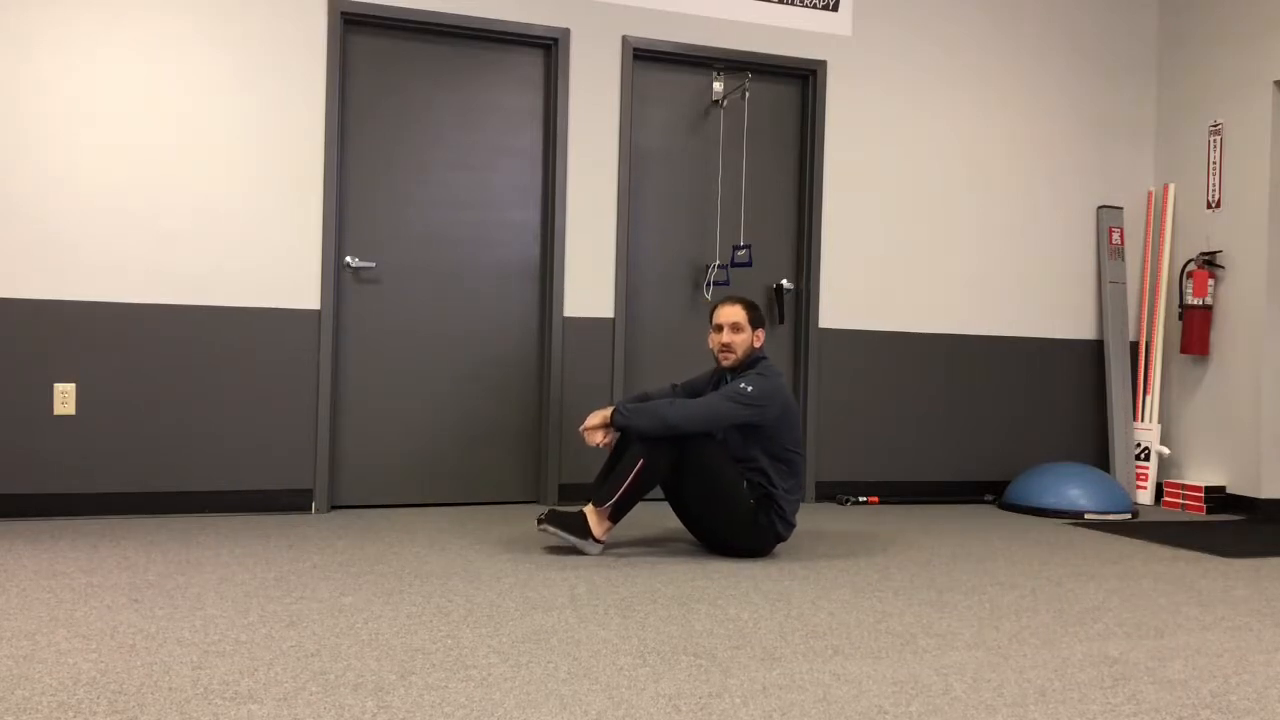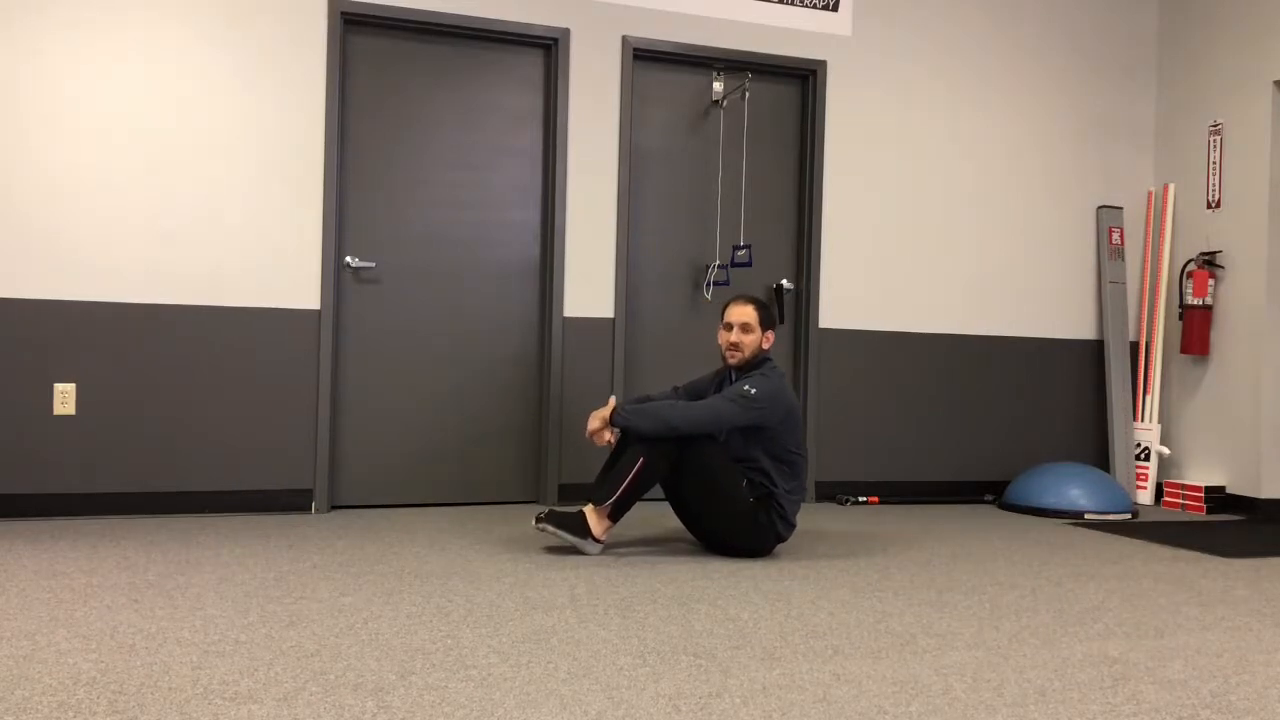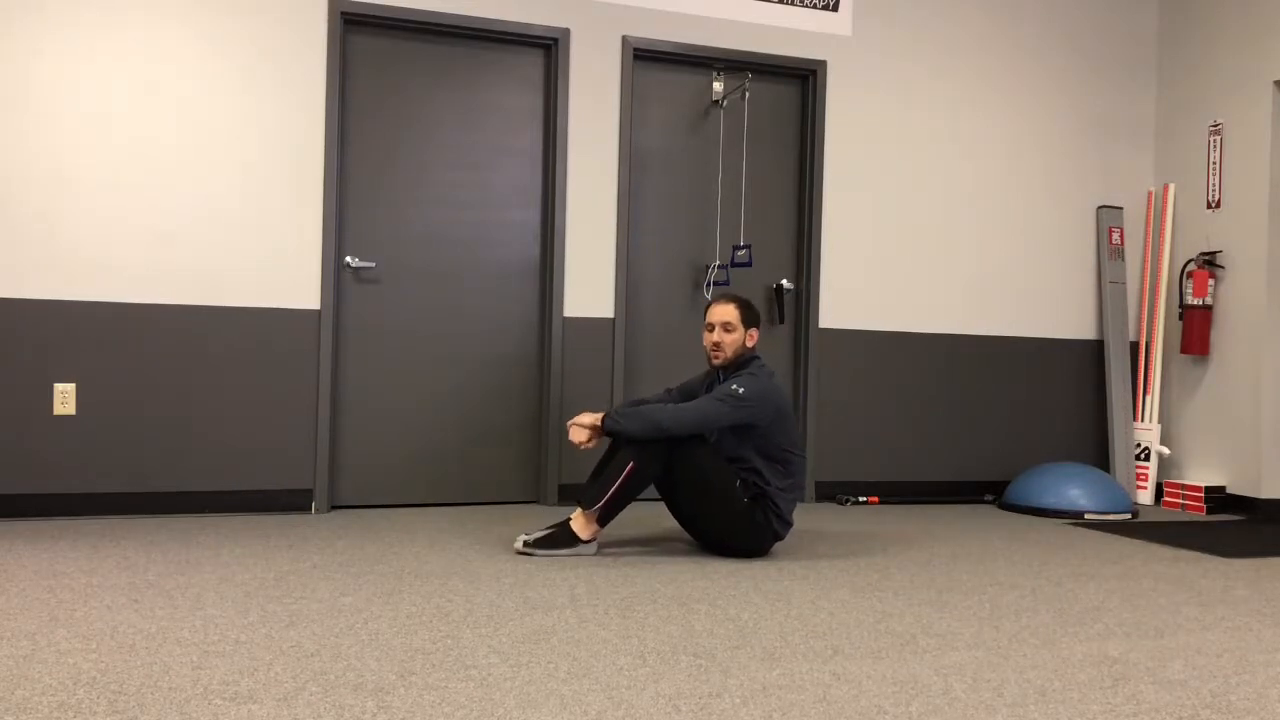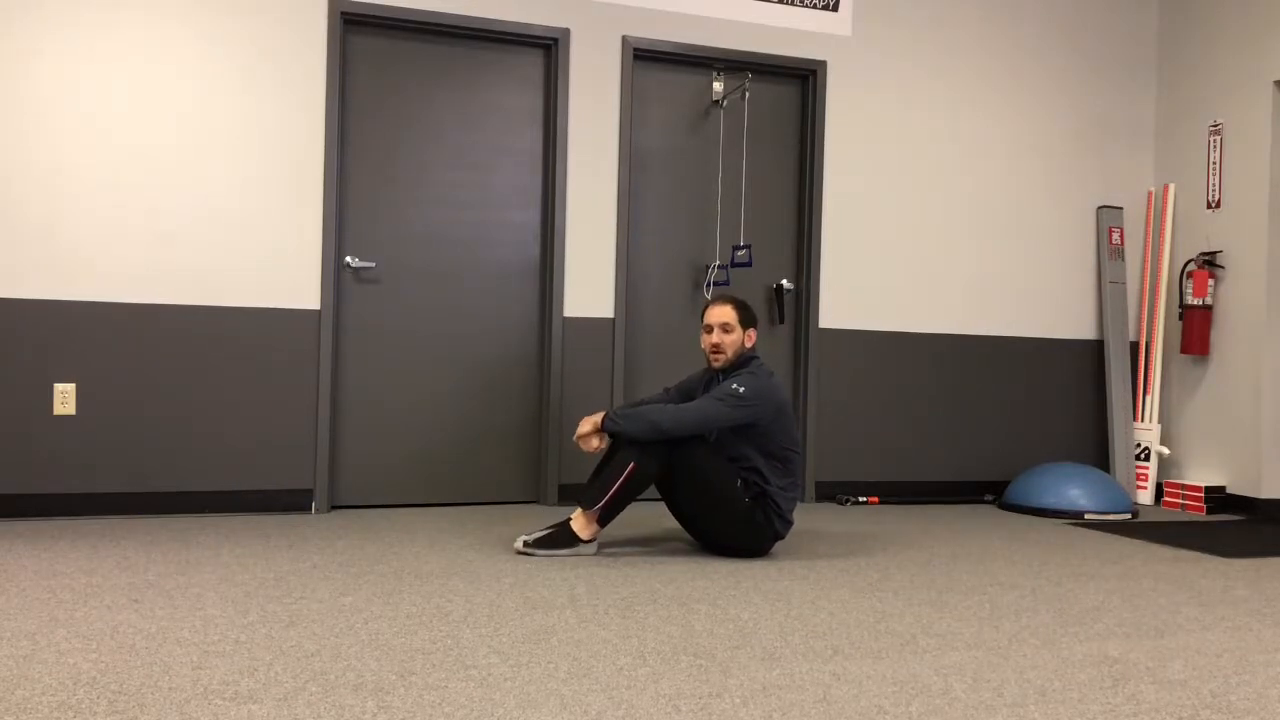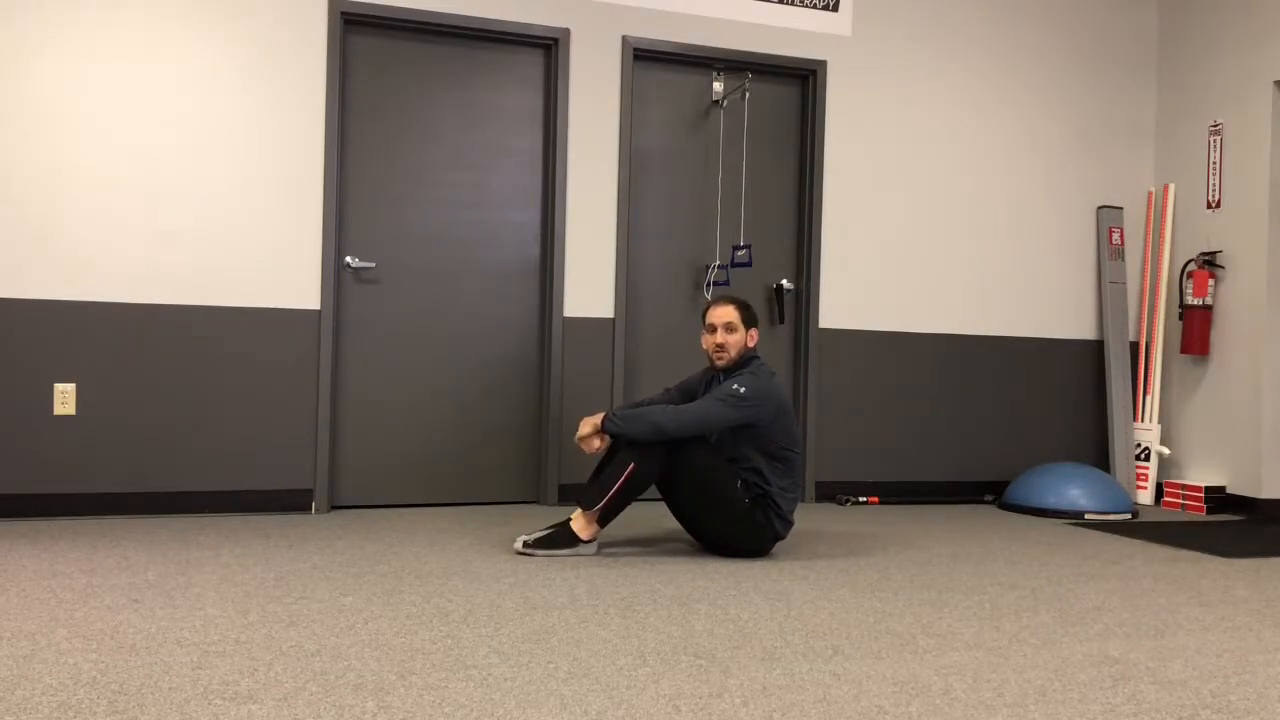
dt=0.5s
person 1, frame 1
left shoulder: (763, 387)
right shoulder: (723, 377)
left elbow: (685, 414)
right elbow: (661, 398)
left wrist: (612, 415)
right wrist: (610, 421)
left hip: (759, 523)
right hip: (727, 509)
left knee: (669, 429)
right knee: (645, 427)
left ankle: (595, 524)
right ankle: (594, 515)
person 1, frame 2
left shoulder: (767, 389)
right shoulder: (727, 376)
left elbow: (688, 416)
right elbow: (668, 399)
left wrist: (613, 414)
right wrist: (614, 414)
left hip: (759, 524)
right hip: (728, 511)
left knee: (670, 429)
right knee: (649, 425)
left ankle: (595, 524)
right ankle: (593, 517)
person 1, frame 3
left shoulder: (755, 388)
right shoulder: (718, 378)
left elbow: (676, 419)
right elbow: (655, 404)
left wrist: (603, 420)
right wrist: (599, 424)
left hip: (755, 523)
right hip: (726, 510)
left knee: (660, 434)
right knee: (643, 429)
left ankle: (583, 529)
right ankle: (581, 521)
person 1, frame 4
left shoulder: (755, 387)
right shoulder: (713, 377)
left elbow: (677, 419)
right elbow: (655, 404)
left wrist: (604, 419)
right wrist: (605, 426)
left hip: (755, 523)
right hip: (724, 511)
left knee: (658, 435)
right knee: (646, 428)
left ankle: (582, 529)
right ankle: (580, 520)
person 1, frame 5
left shoulder: (755, 387)
right shoulder: (715, 377)
left elbow: (678, 420)
right elbow: (655, 404)
left wrist: (604, 421)
right wrist: (606, 426)
left hip: (756, 523)
right hip: (725, 511)
left knee: (661, 435)
right knee: (643, 431)
left ankle: (582, 529)
right ankle: (581, 520)
